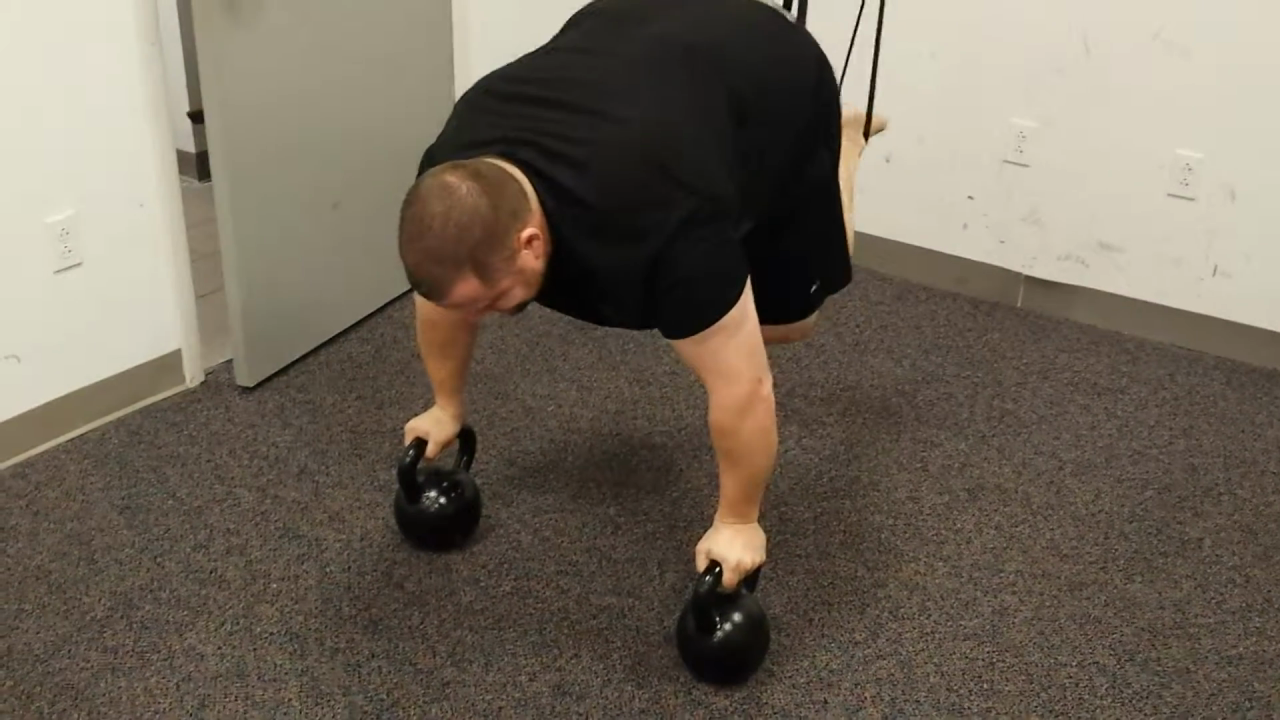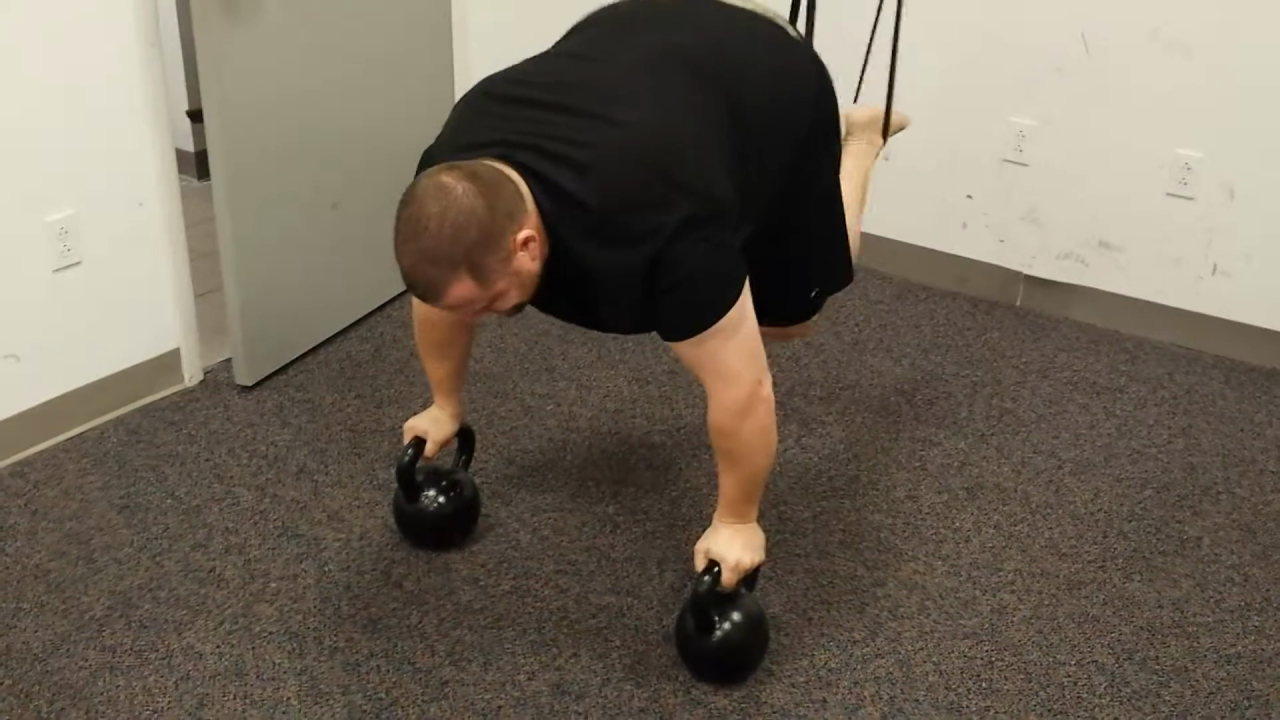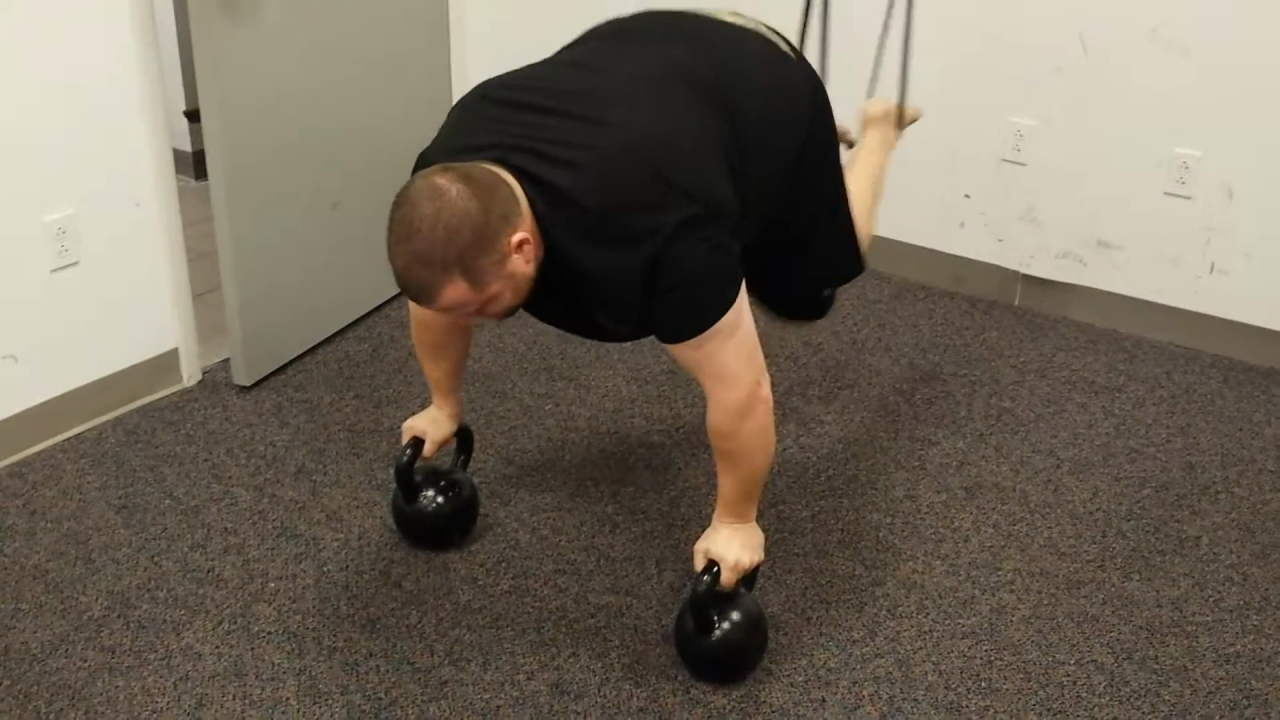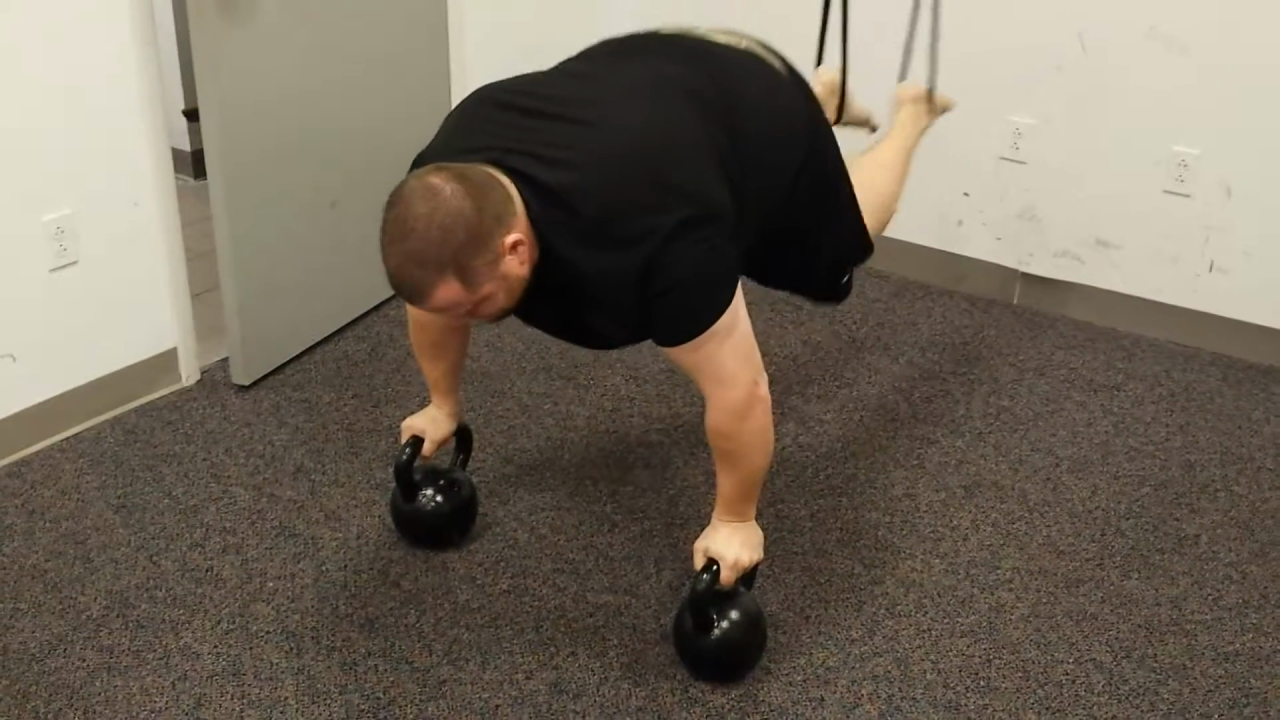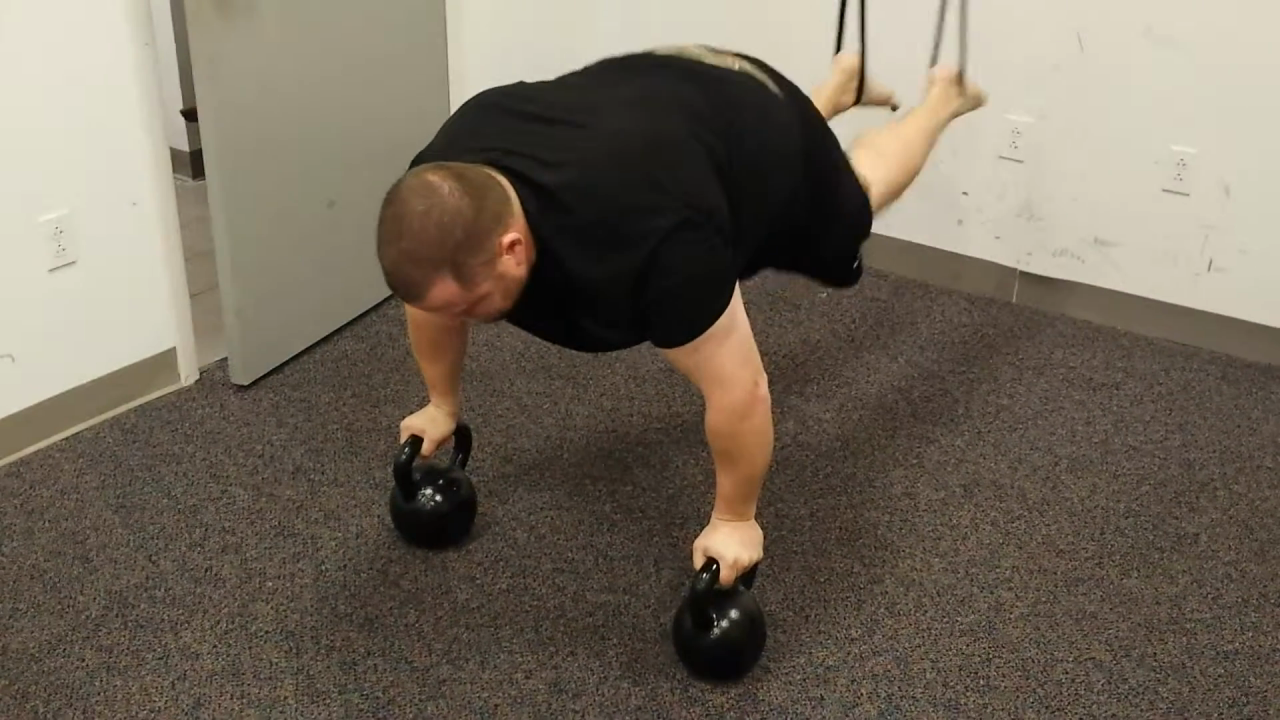
dt=0.1s
person 1, frame 1
left shoulder: (651, 225)
right shoulder: (455, 169)
left elbow: (742, 386)
right elbow: (440, 291)
left wrist: (737, 524)
right wrist: (447, 407)
left hip: (773, 71)
left knee: (785, 321)
left ankle: (846, 139)
person 1, frame 2
left shoulder: (646, 231)
right shoulder: (454, 172)
left elbow: (742, 386)
right elbow: (441, 292)
left wrist: (737, 523)
right wrist: (446, 407)
left hip: (769, 77)
left knee: (788, 316)
left ankle: (861, 137)
person 1, frame 3
left shoulder: (644, 232)
right shoulder: (448, 176)
left elbow: (741, 388)
right elbow: (437, 291)
left wrist: (736, 522)
right wrist: (444, 407)
left hip: (768, 93)
left knee: (801, 301)
left ankle: (877, 130)
person 1, frame 4
left shoulder: (640, 237)
right shoulder: (447, 179)
left elbow: (740, 390)
right elbow: (434, 296)
left wrist: (735, 521)
right wrist: (442, 406)
left hip: (755, 106)
left knee: (833, 254)
left ankle: (911, 112)
right ankle: (823, 97)
person 1, frame 5
left shoulder: (637, 238)
right shoulder: (447, 179)
left elbow: (739, 390)
right elbow: (435, 301)
left wrist: (735, 521)
right wrist: (441, 404)
left hip: (758, 124)
left knee: (852, 200)
left ankle: (941, 97)
right ankle: (843, 80)
